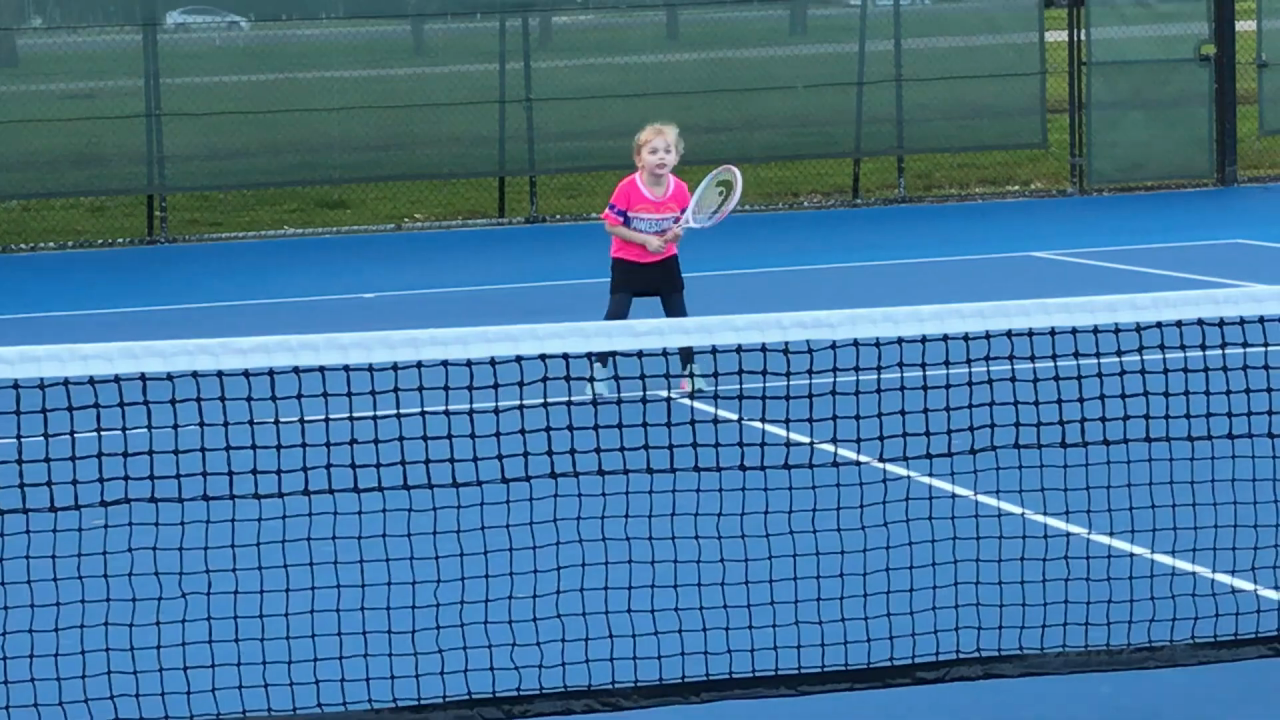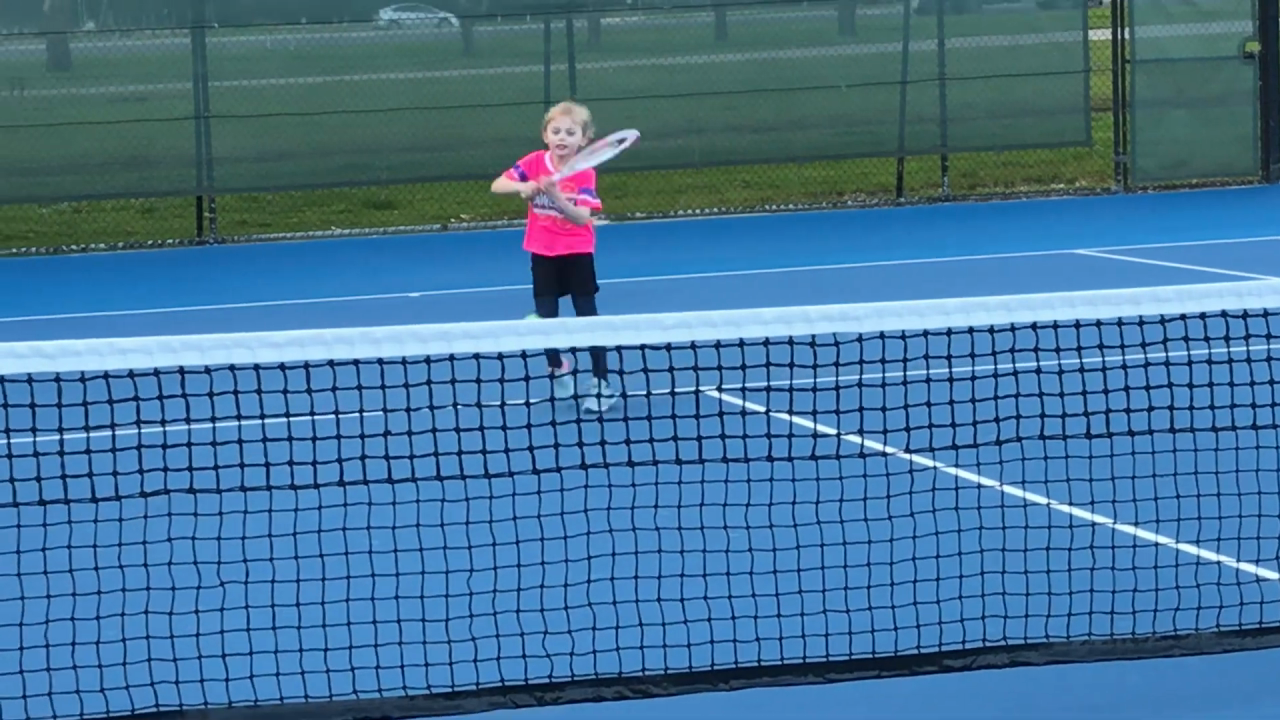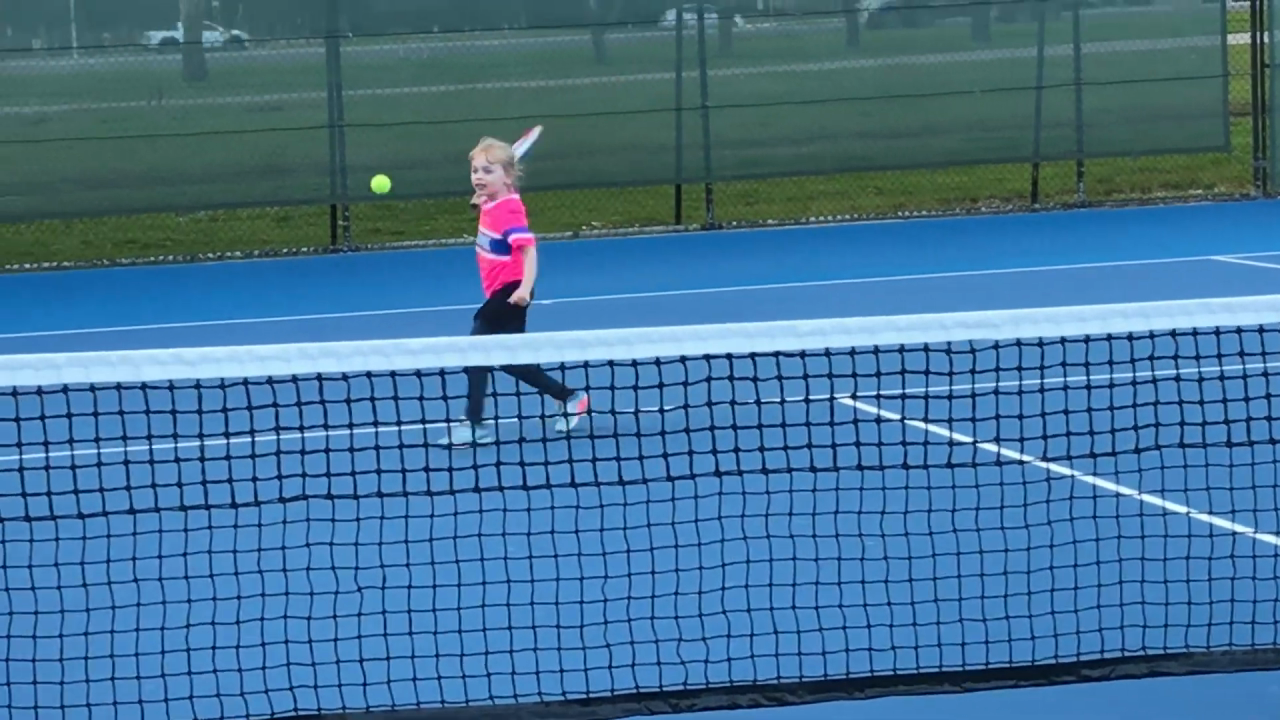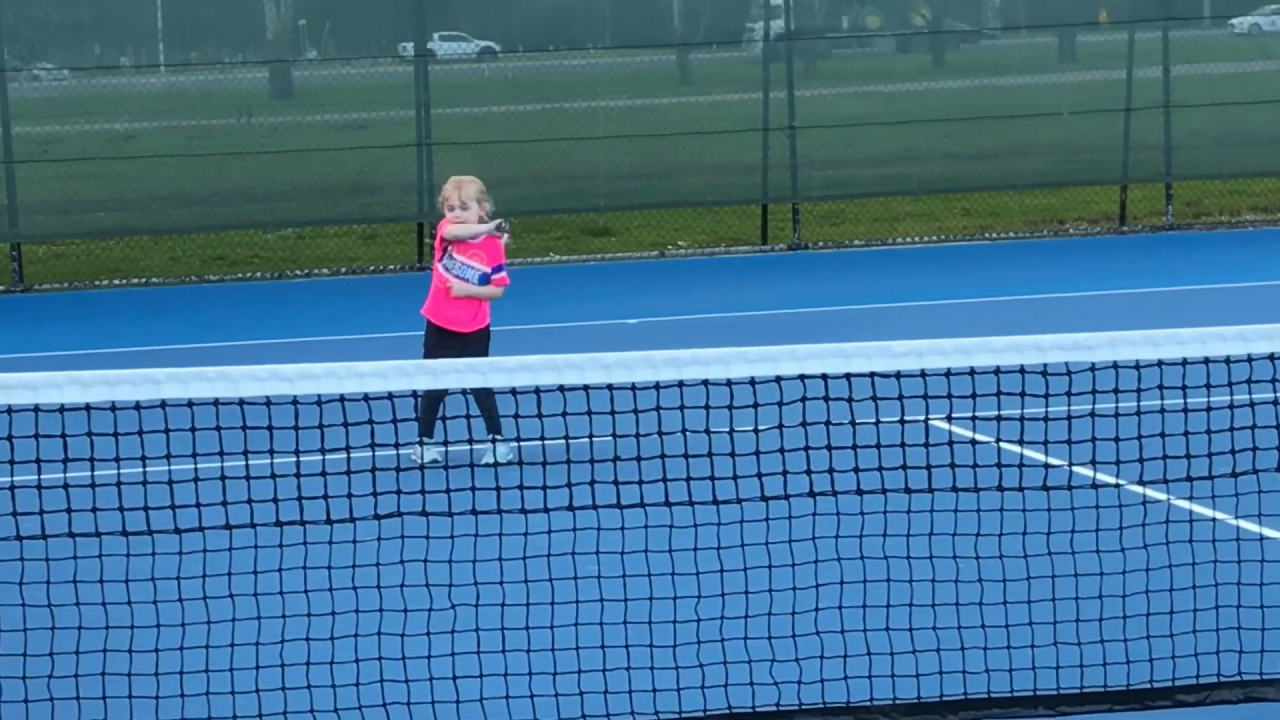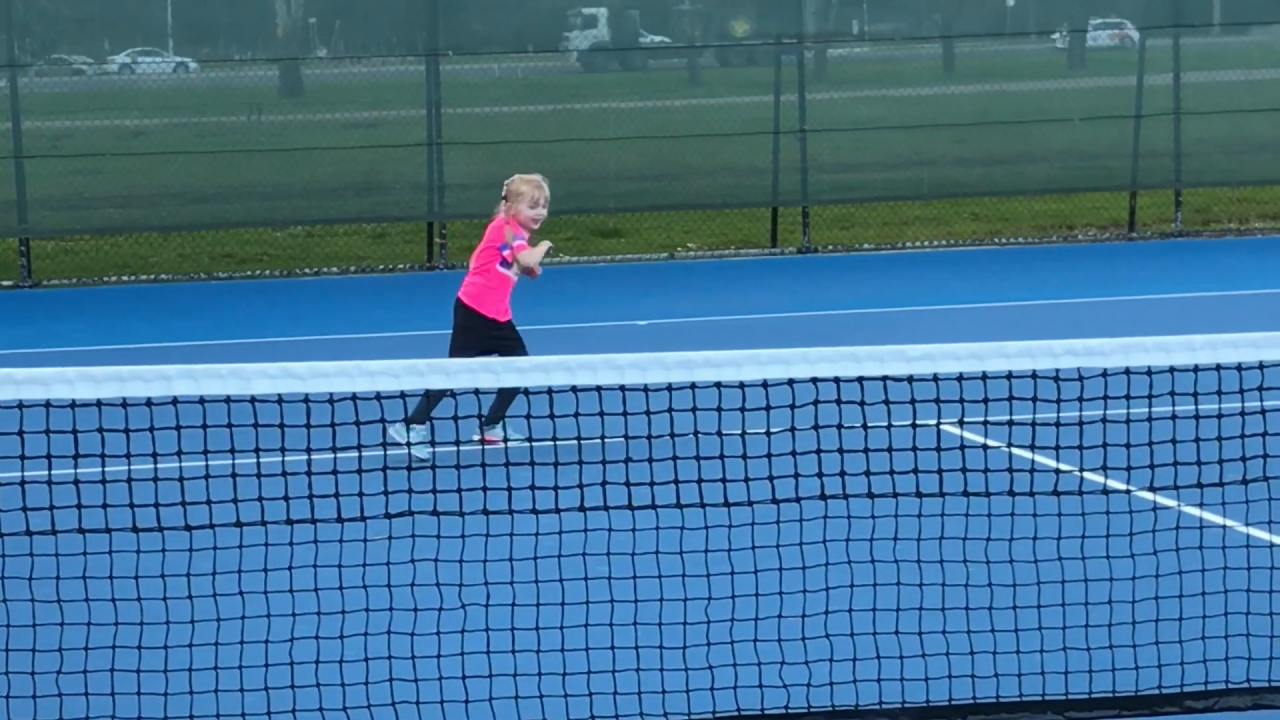
dt=0.5s
person 1, frame 1
left shoulder: (680, 189)
right shoulder: (627, 189)
right elbow: (611, 226)
left wrist: (676, 233)
right wrist: (644, 239)
left hip: (665, 260)
right hip: (628, 259)
left knee: (678, 316)
right knee: (616, 314)
left ankle: (689, 370)
right ankle: (600, 366)
person 1, frame 2
left shoulder: (585, 173)
right shoulder: (534, 162)
left elbow: (585, 215)
right elbow: (497, 186)
left wrist: (566, 204)
right wrist: (522, 188)
left hip: (577, 254)
right hip: (544, 254)
left knee: (587, 317)
right knee: (545, 319)
left ankle: (602, 384)
right ankle: (559, 367)
person 1, frame 3
left shoulder: (510, 208)
right shoulder: (491, 204)
left elbow: (529, 250)
left wrist: (525, 287)
right wrist: (481, 200)
left hip: (511, 291)
right hip: (499, 292)
right knee: (508, 359)
left ankle: (474, 423)
right ankle: (570, 399)
person 1, frame 4
left shoulder: (494, 244)
right shoulder: (447, 228)
left elbow: (497, 289)
right elbow: (453, 233)
left wrist: (469, 289)
right wrist: (489, 226)
left hip: (474, 326)
right hip: (439, 324)
right knee: (434, 387)
left ankle: (497, 441)
right ankle: (425, 440)
person 1, frame 5
left shoulder: (516, 234)
right shoulder: (507, 229)
right elbow: (529, 258)
left wrist: (527, 270)
right wrist: (543, 247)
left hip: (497, 313)
right hip: (474, 310)
left ankle: (491, 426)
right ankle: (412, 427)
